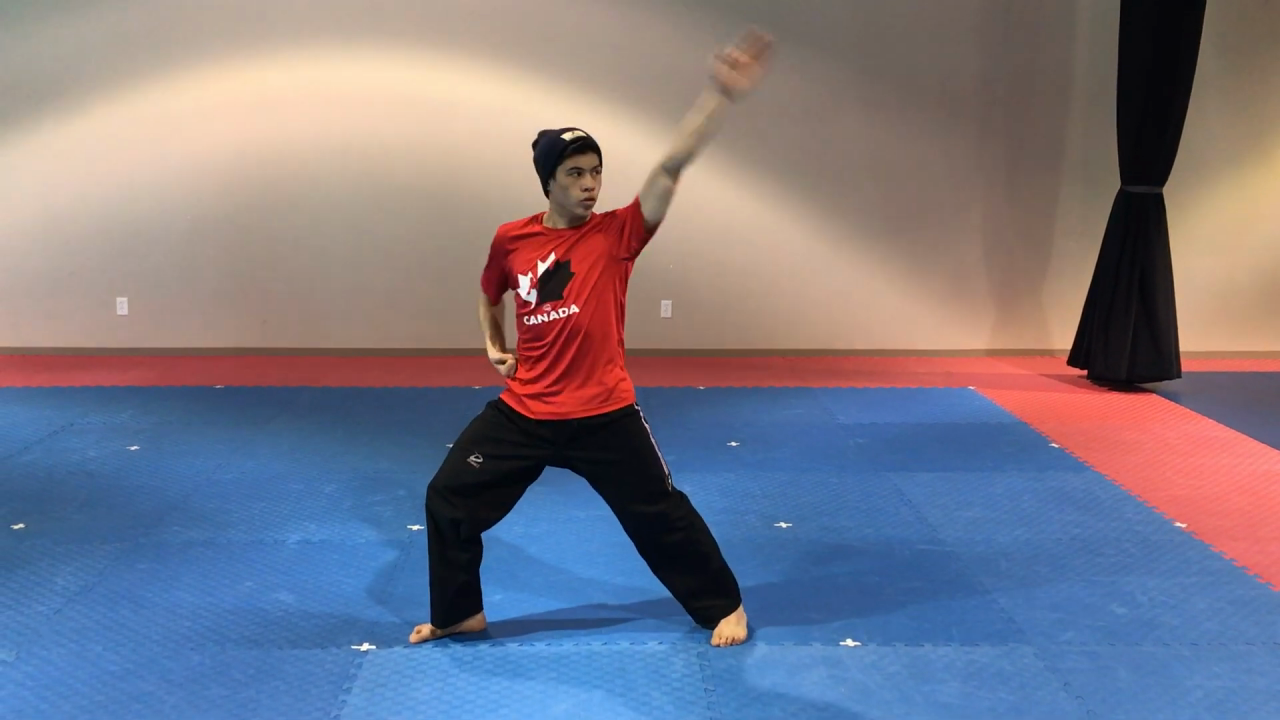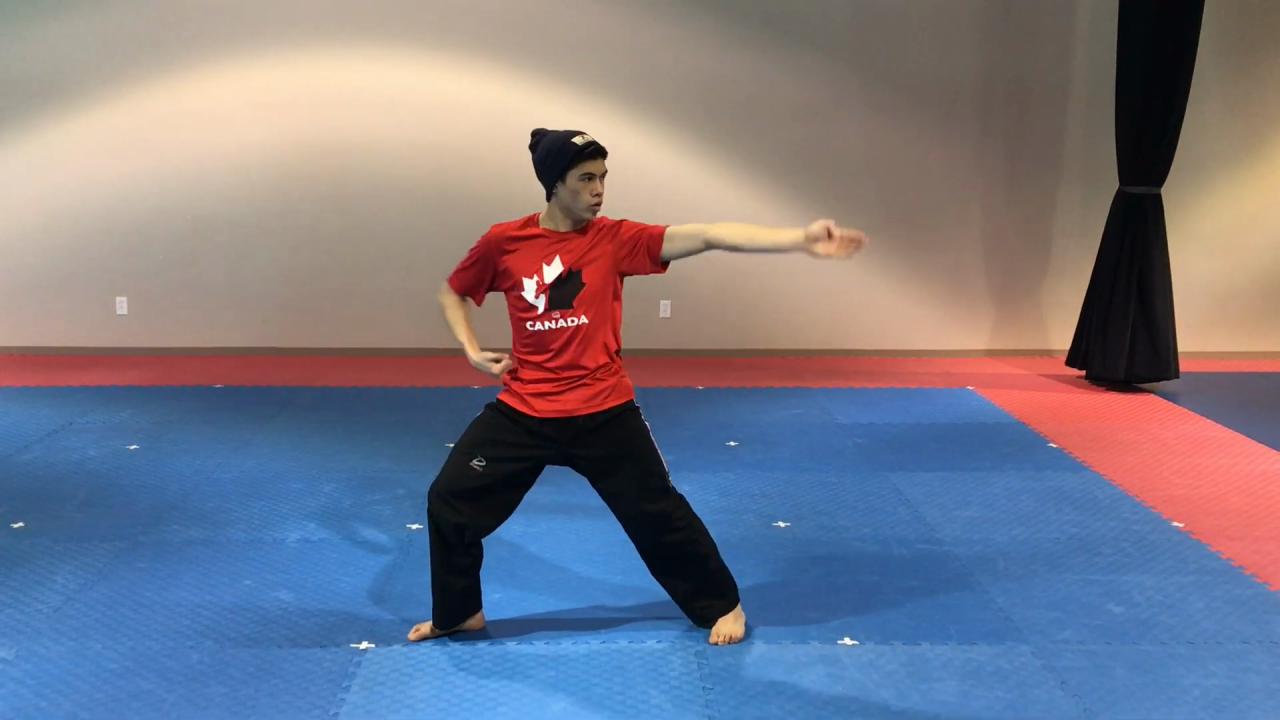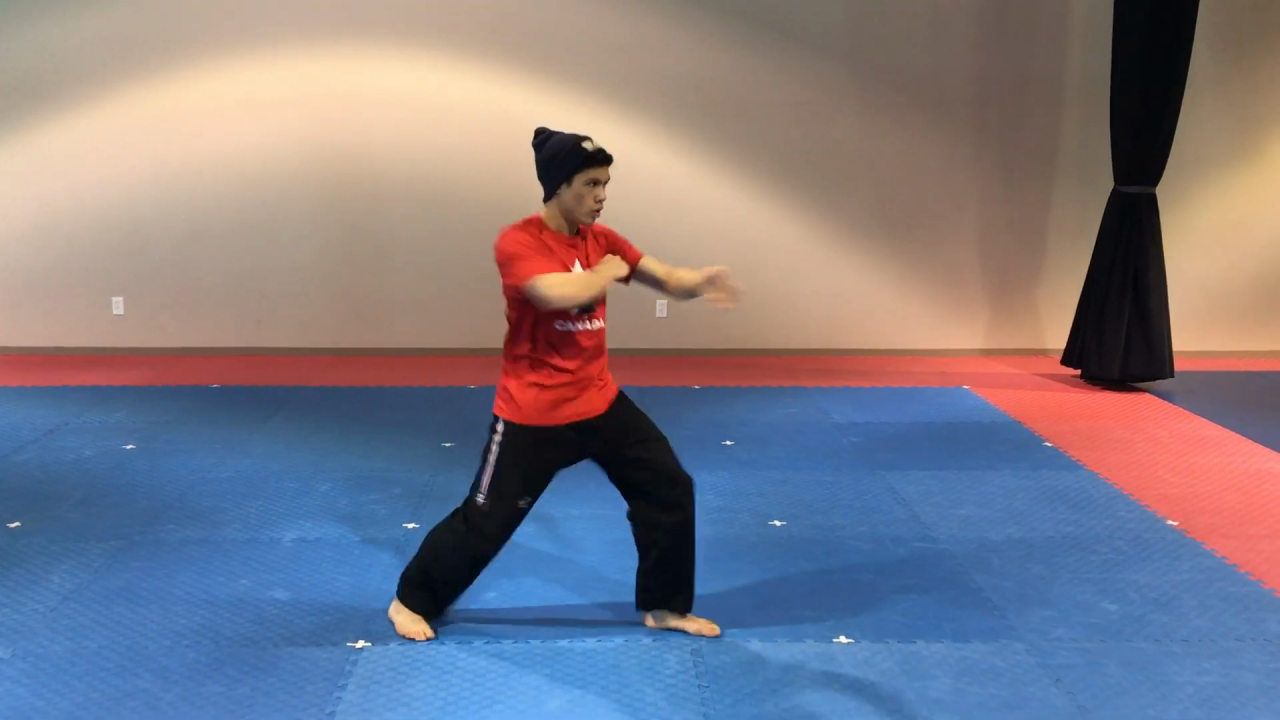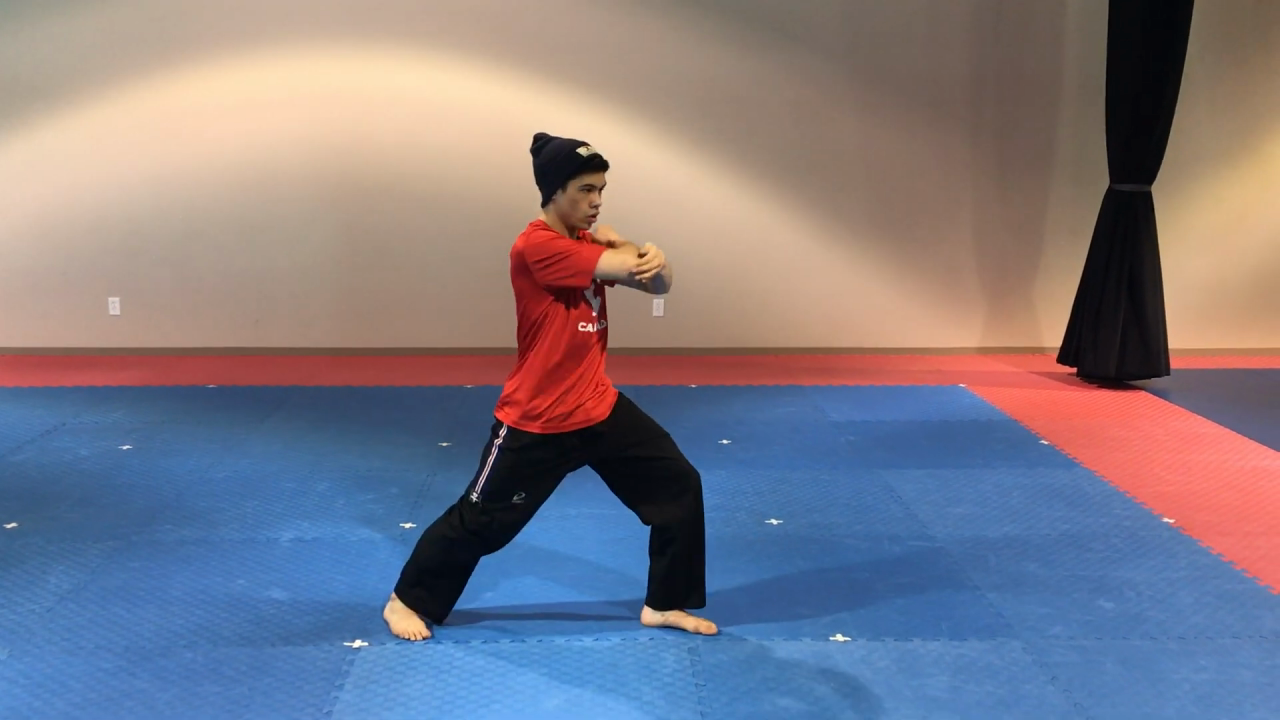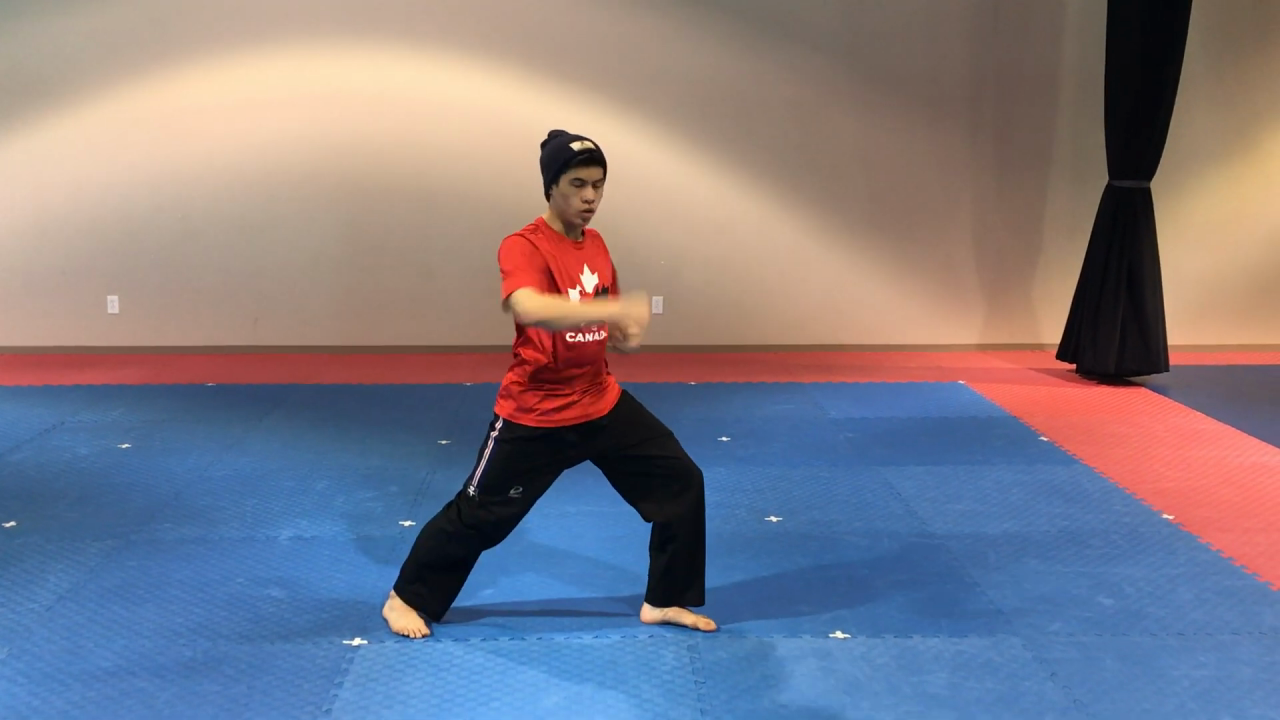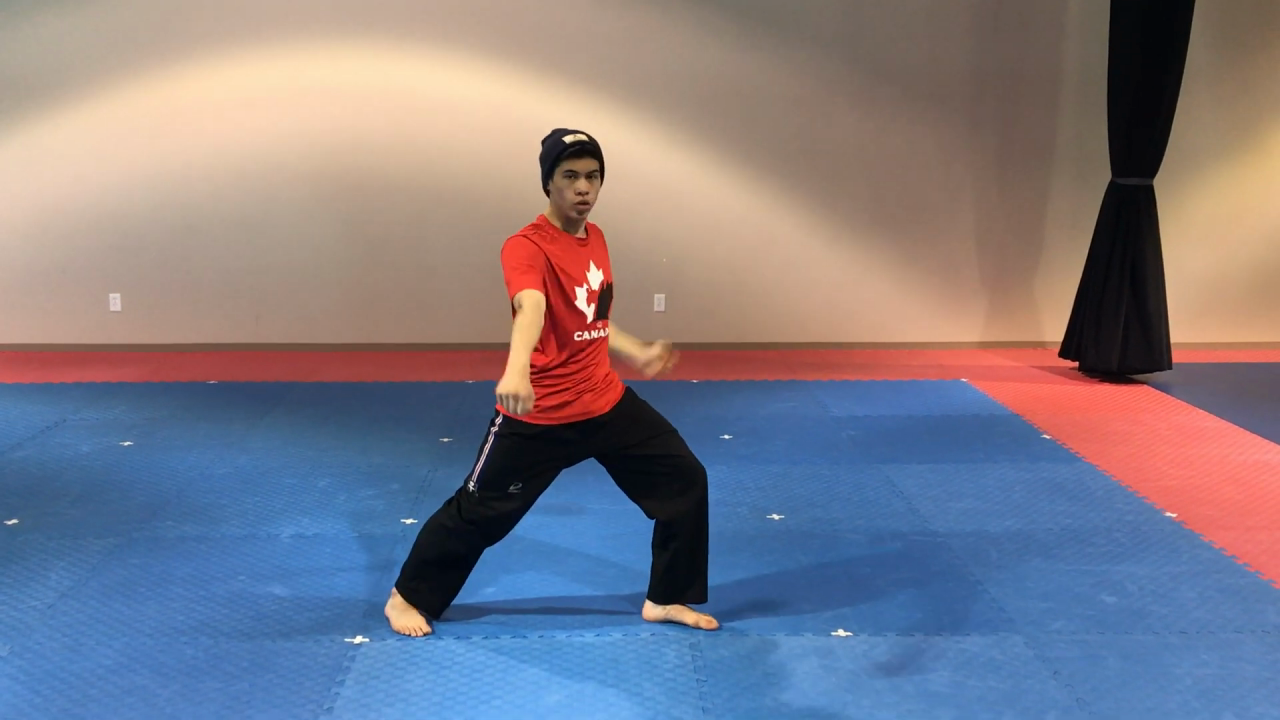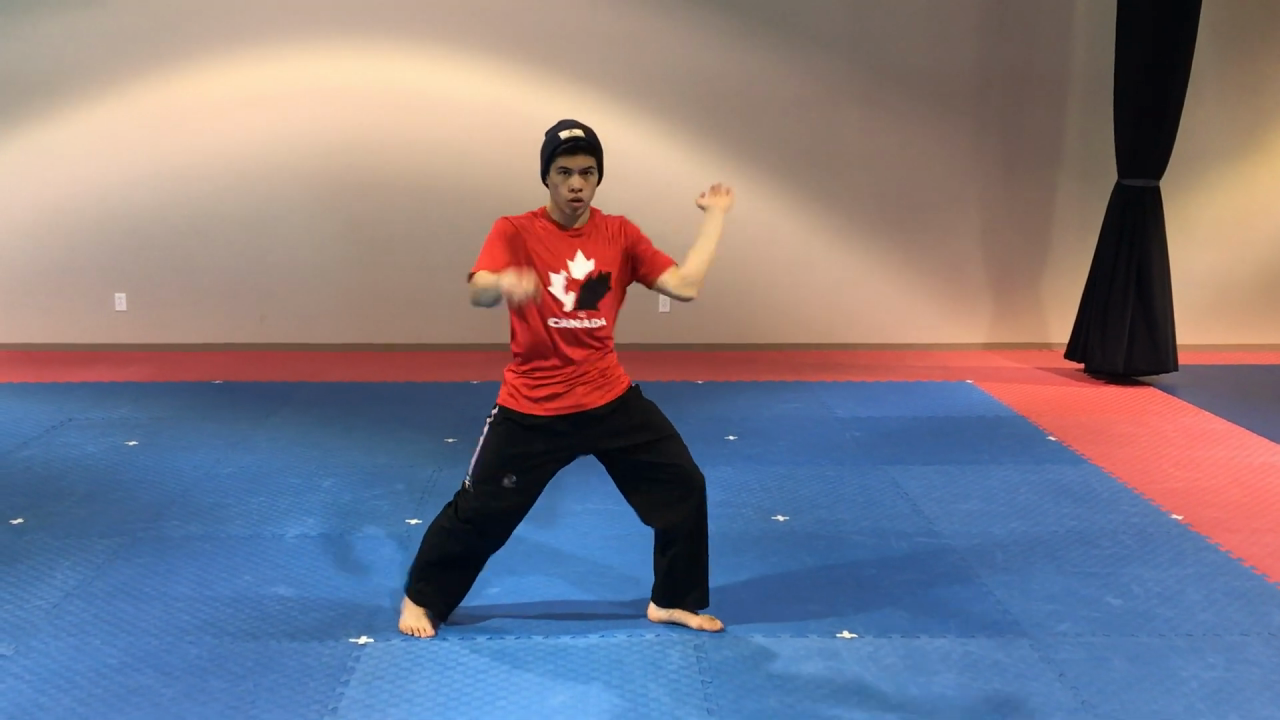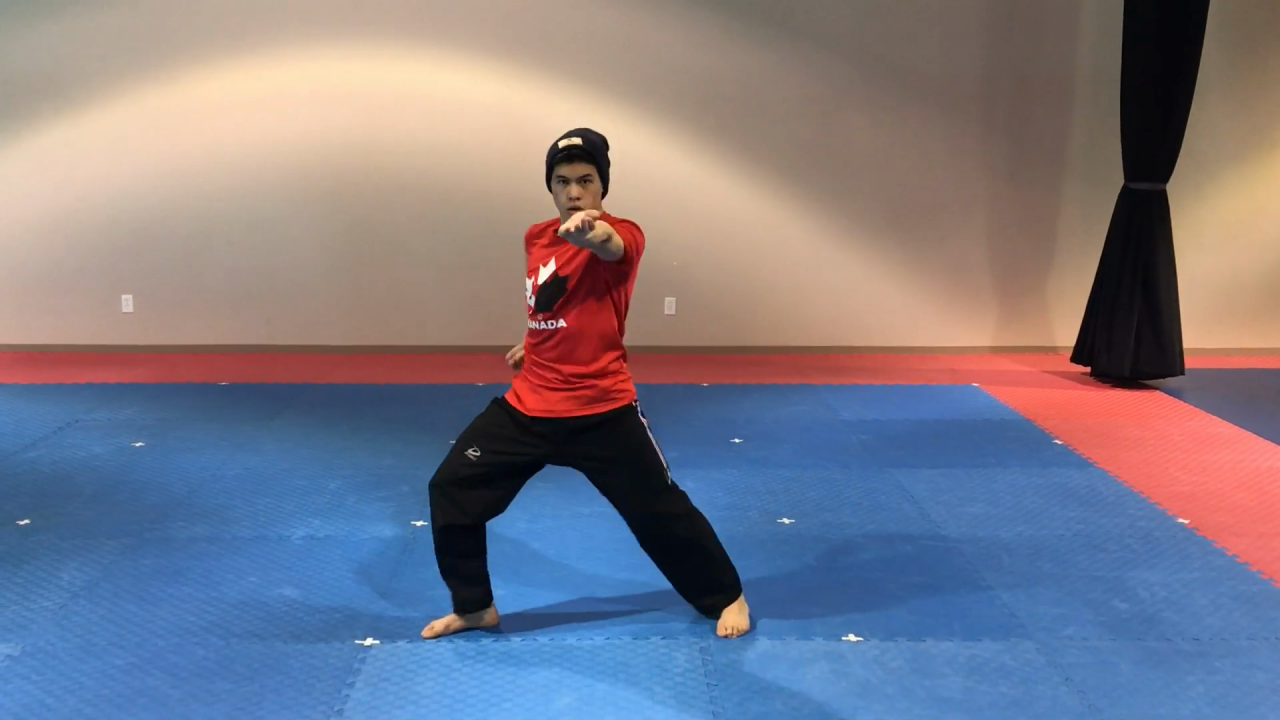
dt=0.3s
person 1, frame 1
left shoulder: (617, 237)
right shoulder: (511, 239)
left elbow: (670, 169)
right elbow: (492, 295)
left wrist: (721, 92)
right wrist: (495, 346)
left hip: (604, 415)
right hip: (523, 412)
left knee: (659, 513)
right knee: (450, 498)
left ankle: (725, 605)
right ankle: (458, 613)
person 1, frame 2
left shoulder: (617, 239)
right shoulder: (503, 240)
left elbow: (707, 237)
right elbow: (453, 291)
left wrist: (801, 237)
right wrist: (472, 349)
left hip: (604, 411)
right hip: (522, 410)
left knee: (659, 512)
right knee: (449, 499)
left ankle: (723, 605)
right ankle: (455, 613)
person 1, frame 3
left shoulder: (602, 238)
right shoulder: (518, 241)
left elbow: (668, 280)
right elbow: (560, 295)
left wrist: (700, 280)
right wrist: (605, 270)
left hip: (601, 403)
right hip: (532, 415)
left knee: (671, 490)
right knee: (487, 521)
left ankle: (663, 605)
right ankle: (410, 601)
person 1, frame 4
left shoulder: (586, 240)
right shoulder: (536, 247)
left elbow: (660, 283)
right elbow: (625, 267)
left wrist: (654, 258)
right wrist: (633, 251)
left hip: (599, 408)
right hip: (536, 422)
left knee: (680, 486)
right knee: (480, 519)
left ankle: (666, 603)
right ankle: (406, 599)
person 1, frame 5
left shoulder: (596, 244)
right shoulder: (522, 247)
right elbow: (534, 310)
left wrist: (623, 327)
right wrist: (616, 309)
left hip: (603, 403)
right hip: (536, 416)
left knee: (682, 483)
right knee: (477, 515)
left ankle: (666, 600)
right ankle: (406, 597)
person 1, frame 6
left shoulder: (594, 237)
right shoulder: (526, 246)
right elbow: (531, 310)
left wrist: (636, 353)
right wrist: (515, 371)
left hip: (607, 402)
right hip: (542, 413)
left knee: (685, 480)
right knee: (478, 511)
left ankle: (668, 597)
right ankle: (408, 595)
person 1, frame 7
left shoulder: (619, 233)
right shoulder: (514, 231)
left elbow: (685, 286)
right elbow: (480, 291)
left wrist: (715, 217)
right wrist: (505, 283)
left hip: (609, 400)
right hip: (530, 406)
left knee: (684, 486)
right knee: (480, 509)
left ankle: (674, 600)
right ankle: (423, 598)
person 1, frame 8
left shoulder: (622, 237)
right shoulder: (536, 236)
left elbow: (606, 244)
left wrist: (586, 228)
right wrist: (529, 343)
left hip: (602, 412)
right hip: (526, 407)
left knee: (662, 511)
right knee: (450, 488)
left ankle: (726, 597)
right ankle: (473, 606)
